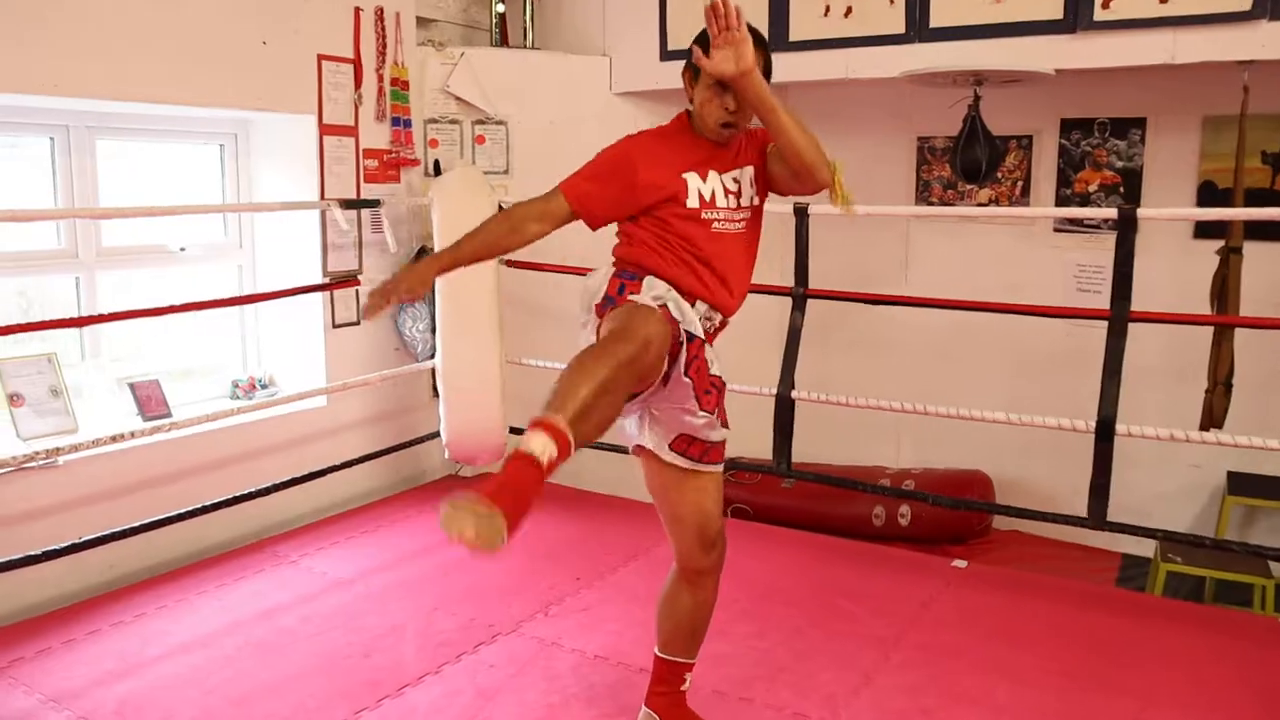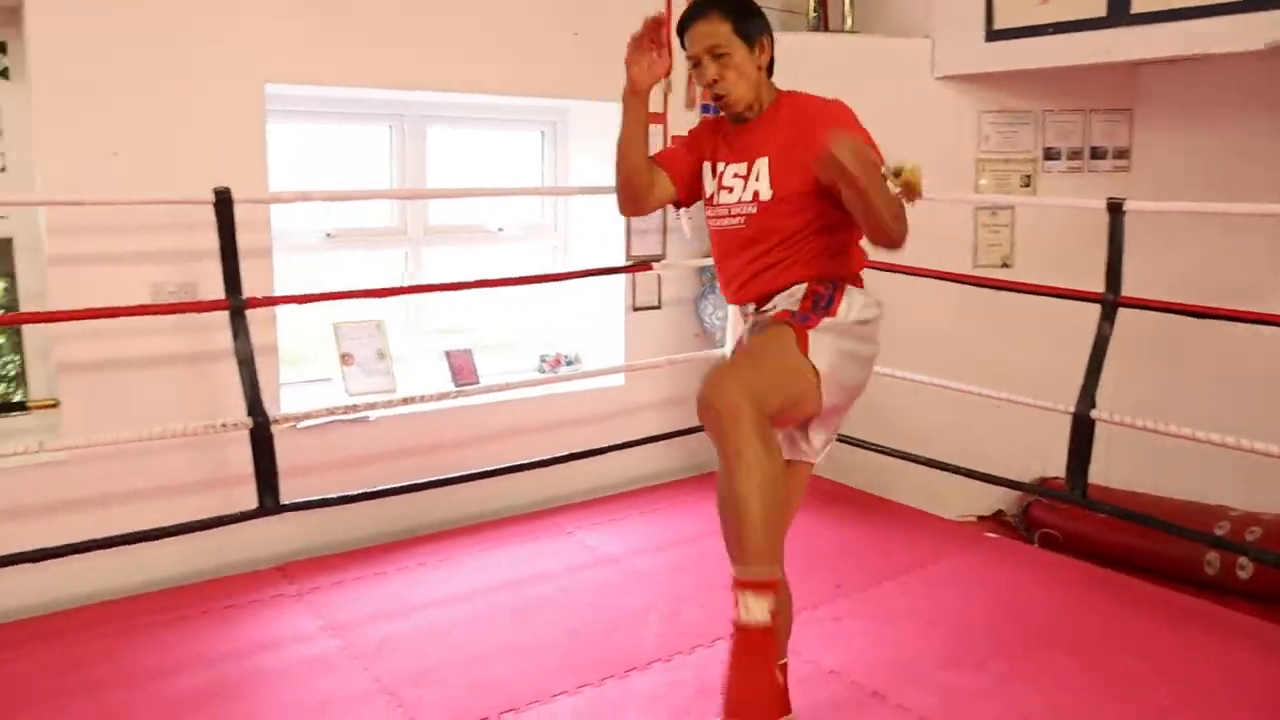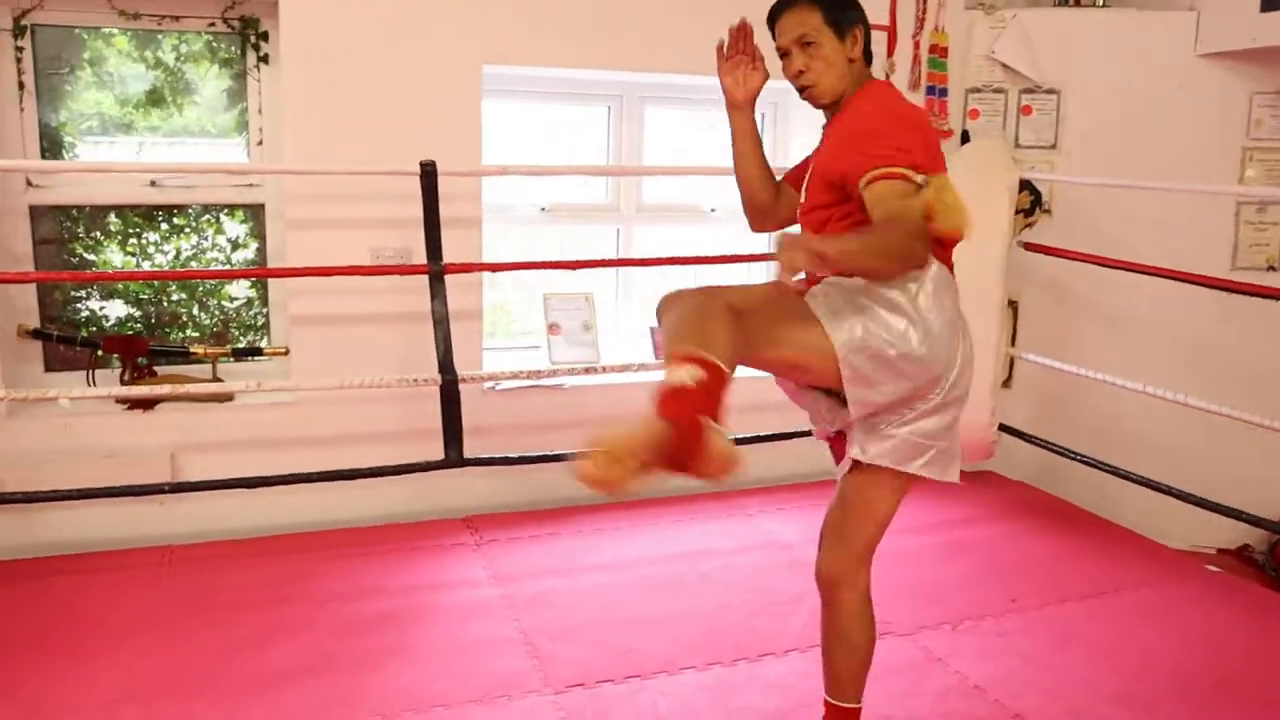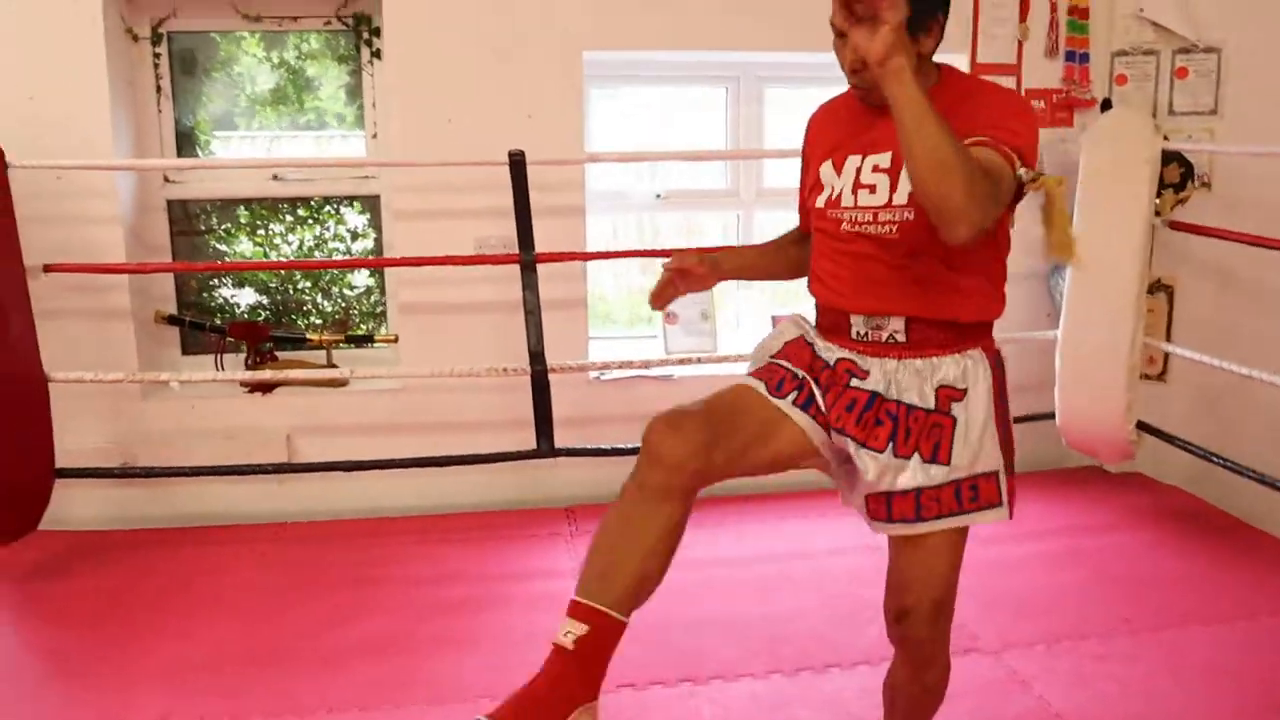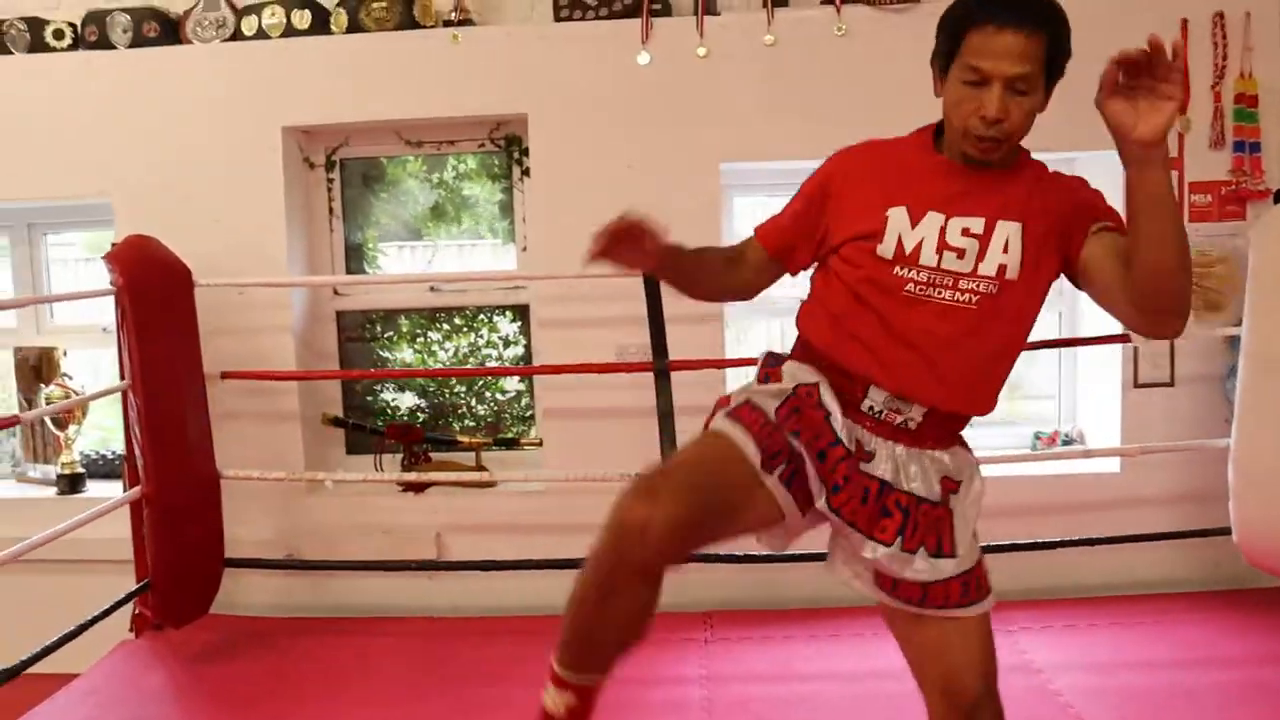
dt=1s
person 1, frame 1
left shoulder: (756, 150)
right shoulder: (644, 154)
left elbow: (818, 177)
right elbow: (538, 213)
left wrist: (753, 83)
right wrist: (435, 264)
left hip: (692, 357)
left knee: (703, 549)
right knee: (643, 338)
right ankle: (506, 487)
person 1, frame 2
left shoulder: (822, 122)
right shoulder: (705, 143)
left elbow: (890, 232)
right elbow: (635, 200)
left wrist: (866, 184)
right wrist: (637, 96)
left hip: (825, 319)
right hip: (770, 338)
left knee: (726, 396)
right knee: (749, 535)
left ankle: (756, 625)
person 1, frame 3
left shoulder: (880, 120)
right shoulder: (847, 135)
left elbow: (903, 245)
right elbow: (767, 211)
left wrist: (818, 252)
right wrist: (742, 108)
left hip: (894, 315)
right hip: (915, 352)
left knee: (694, 309)
right knee: (840, 563)
left ankle: (679, 428)
person 1, frame 4
left shoulder: (995, 113)
right shoulder: (829, 124)
left elbow: (961, 220)
left wrist: (894, 69)
right wrist: (714, 266)
left hip: (936, 385)
right hip: (828, 359)
left knee: (919, 620)
right knee: (670, 448)
person 1, frame 5
left shoulder: (1059, 205)
right shoulder: (857, 171)
left elbow: (1159, 314)
right elbow: (738, 274)
left wrist: (1143, 150)
right wrist: (661, 256)
left hip: (916, 467)
right hip: (809, 410)
right knee: (651, 522)
